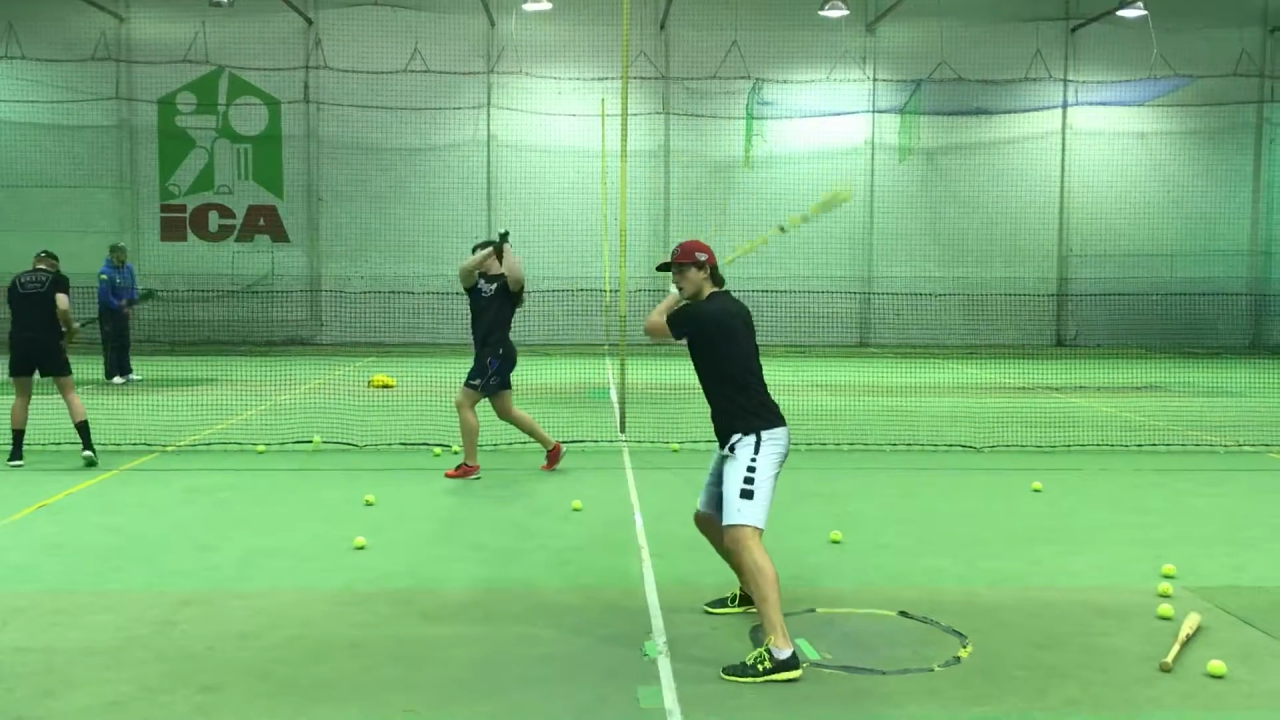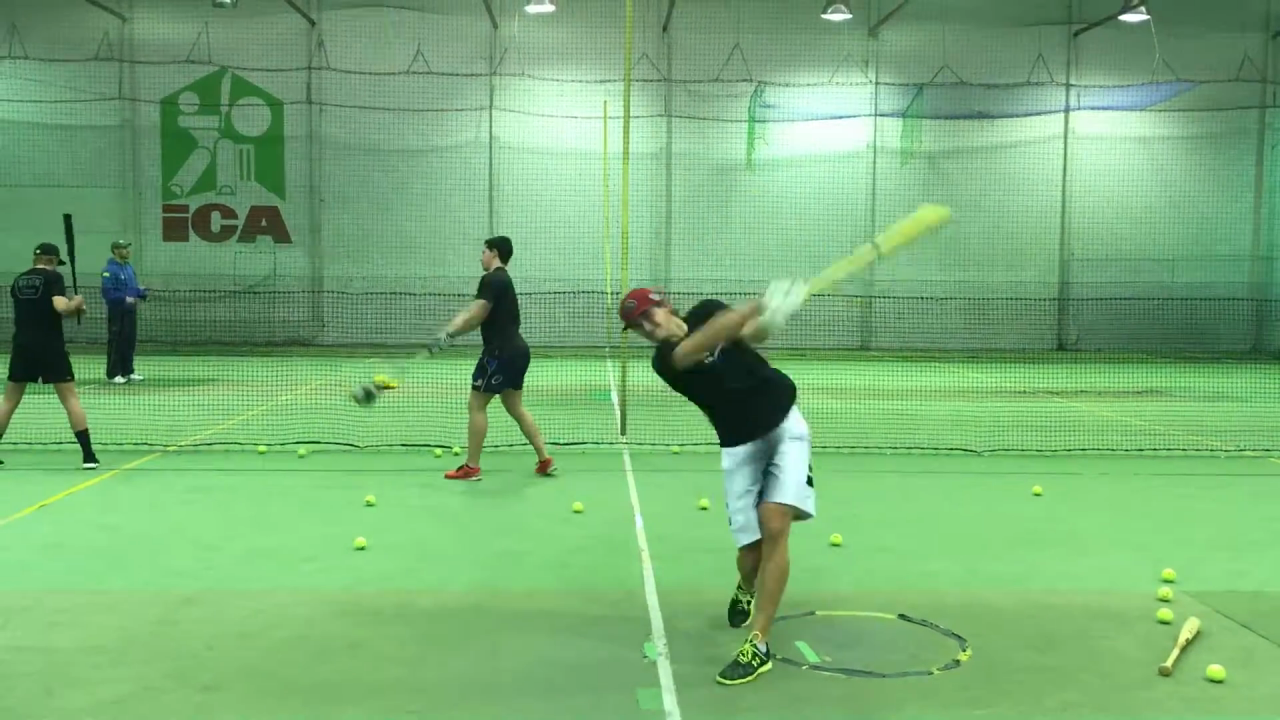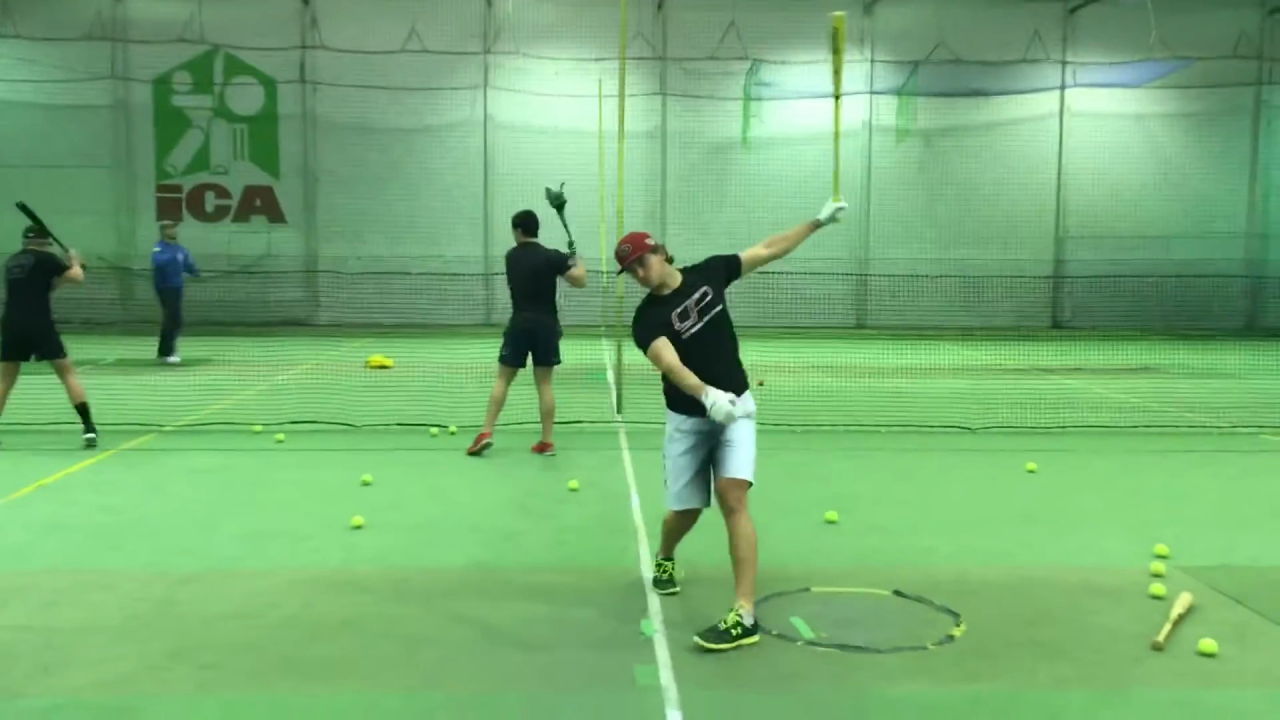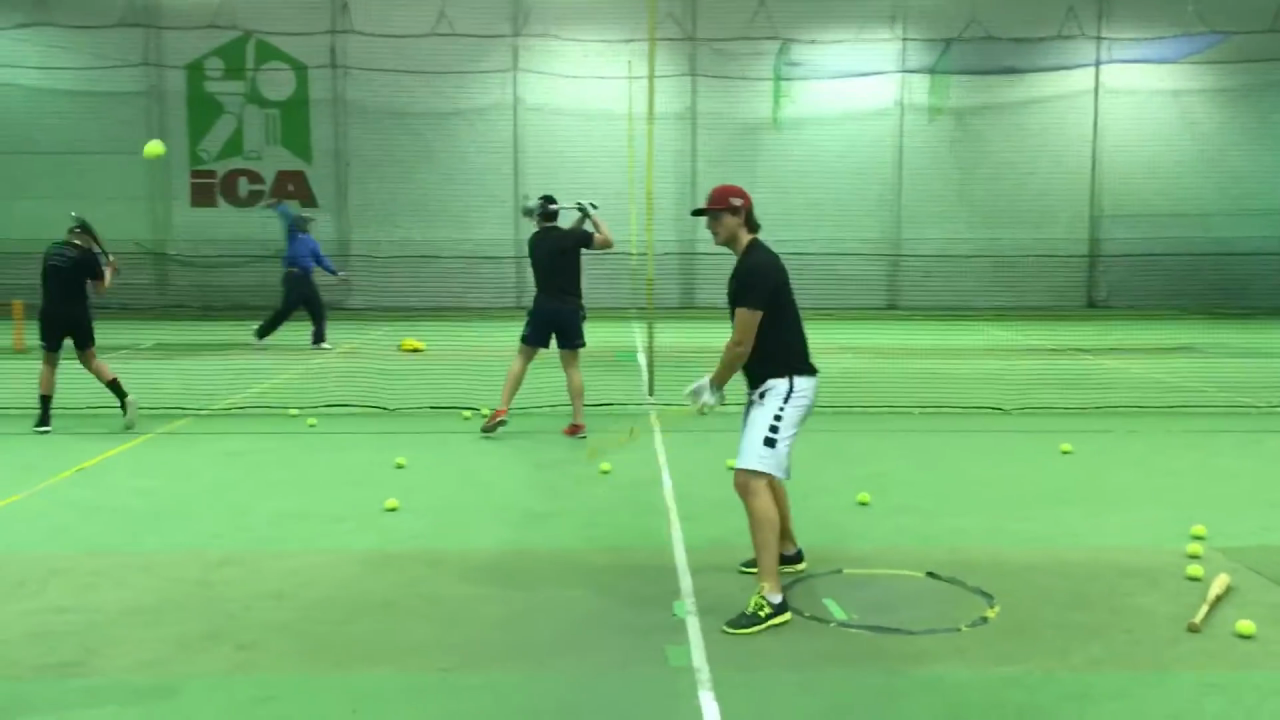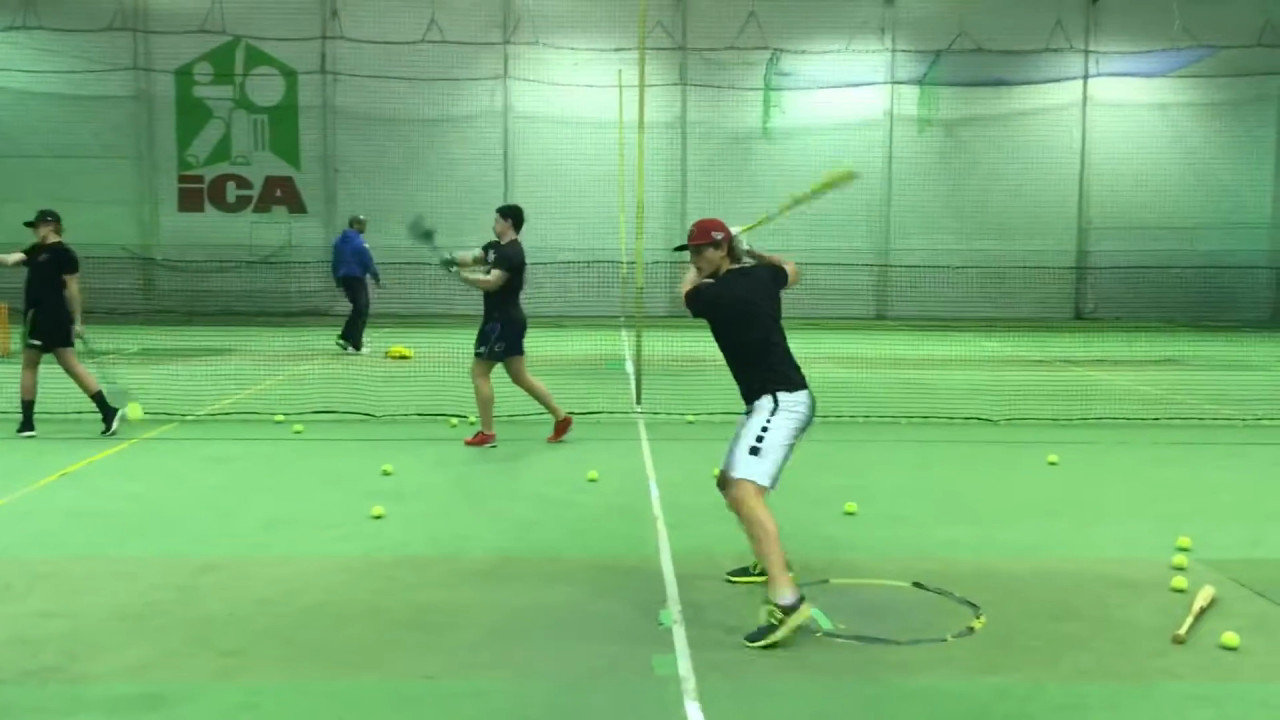
dt=1s
person 1, frame 1
left shoulder: (701, 314)
right shoulder: (731, 308)
left elbow: (652, 325)
left wrist: (675, 300)
left hip: (755, 438)
right hip: (744, 435)
left knee: (741, 536)
right knee: (707, 518)
left ankle: (780, 651)
right ankle: (751, 593)
person 1, frame 2
left shoulder: (706, 314)
right shoulder: (666, 361)
left elbow: (748, 329)
right elbow: (699, 345)
left wrist: (764, 312)
right wrist: (756, 311)
left hip: (785, 426)
right hip: (741, 445)
left knee: (775, 524)
right knee: (751, 548)
left ankle: (758, 644)
right ankle: (746, 589)
person 1, frame 3
left shoulder: (710, 273)
right shoulder: (647, 319)
left elbow: (768, 249)
right elbow: (671, 367)
left wrist: (818, 221)
right wrist: (707, 395)
left hip: (735, 407)
right hip: (688, 418)
left knee: (733, 499)
right knee: (685, 509)
left ankle: (744, 614)
right ankle: (664, 559)
person 1, frame 4
left shoulder: (757, 266)
right shoulder: (746, 265)
left elbow: (742, 345)
left wrist: (713, 387)
right wrist: (713, 384)
left hip: (785, 385)
right hip: (767, 384)
left knee: (750, 480)
right knee: (760, 475)
left ankle: (771, 597)
right ankle: (787, 549)
person 1, frame 5
left shoulder: (713, 295)
right shoulder: (763, 277)
left elbow: (687, 287)
right elbow: (792, 270)
left wrist: (703, 269)
right wrist: (750, 251)
left hip: (778, 402)
right hip: (782, 399)
left knee: (745, 494)
right knee: (728, 481)
left ankle: (786, 600)
right ankle: (771, 562)
person 2, frame 1
left shoulder: (508, 283)
right shoulder: (475, 281)
left elbow: (518, 278)
right elbow: (464, 269)
left wrist: (506, 248)
right wrist: (494, 247)
left hip: (498, 353)
right hip: (488, 354)
left knee: (463, 402)
right knee: (506, 411)
left ankle: (470, 465)
right ankle: (552, 447)
person 2, frame 2
left shoulder: (493, 279)
right shoulder: (497, 280)
left elbow: (476, 317)
right elbow: (469, 312)
left wrist: (449, 333)
right wrist: (448, 332)
left hip: (500, 352)
right hip: (515, 351)
left knee: (476, 405)
right knee: (515, 407)
left ankle: (472, 467)
right ankle: (544, 459)
person 2, frame 3
left shoulder: (511, 256)
right shoulder: (552, 257)
right elbow: (580, 281)
left wrist: (563, 260)
right wrist: (577, 261)
left hip: (519, 325)
right hip: (546, 326)
left knee: (503, 379)
right knee: (544, 384)
left ankle: (486, 433)
right ankle: (547, 441)
person 2, frame 4
left shoulder: (534, 240)
right shoulder: (573, 237)
right elbow: (608, 242)
left wrist: (581, 219)
right wrist: (591, 216)
left hip: (543, 307)
right hip: (570, 309)
left knee: (522, 358)
right knee: (572, 366)
left ankle: (502, 410)
right ankle: (578, 423)
person 2, frame 5
left shoulder: (512, 253)
right shoulder: (496, 247)
left elbow: (491, 283)
right elbow: (472, 257)
left wrist: (460, 274)
right wrist: (454, 259)
left hip: (502, 321)
right hip: (508, 321)
left knee: (479, 372)
right knee: (521, 376)
left ankle: (487, 433)
right ankle: (560, 417)
person 3, frame 1
left shoulder: (16, 281)
right shoulder: (59, 279)
left elbow: (15, 312)
right elbow: (63, 308)
right wrist: (70, 327)
left hip: (20, 341)
right hip: (49, 341)
left knee: (22, 397)
right knee: (70, 393)
left ankle: (17, 452)
right ankle: (87, 445)
person 3, frame 2
left shoulder: (18, 281)
right shoulder: (53, 277)
right elbow: (60, 307)
left wrist: (69, 311)
right wrist: (75, 302)
left hip: (22, 346)
right hip: (50, 346)
right knee: (70, 400)
right ankle: (88, 454)
person 3, frame 3
right shoulder: (45, 258)
right elbow: (77, 278)
left wrist: (60, 275)
right wrist: (74, 262)
right hip: (39, 324)
right knee: (67, 374)
right ankle: (88, 426)
person 3, frame 4
left shoulder: (53, 248)
right shoulder: (88, 256)
right elbow: (101, 288)
right wrist: (109, 270)
left hip: (50, 313)
right hip: (77, 314)
left knee: (49, 363)
right knee: (90, 361)
left ankle: (44, 418)
right ankle: (124, 399)
person 3, frame 5
left shoulder: (63, 252)
right shoulder: (37, 250)
left elbow: (72, 288)
left wrist: (78, 321)
left hip: (43, 314)
right hip: (56, 316)
left knee: (29, 366)
right knee: (72, 366)
left ankle: (27, 422)
right ankle: (108, 411)
